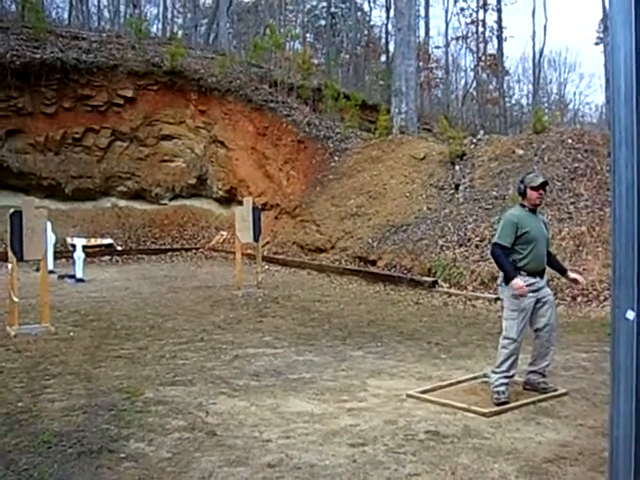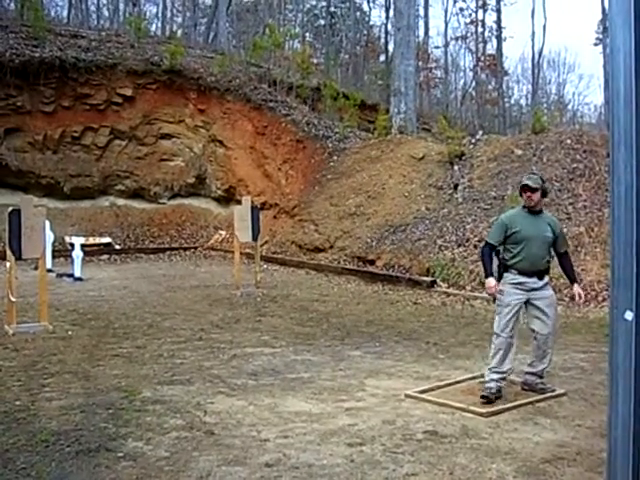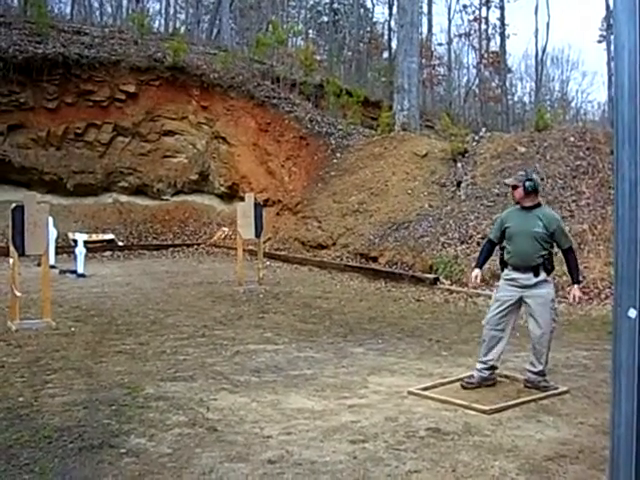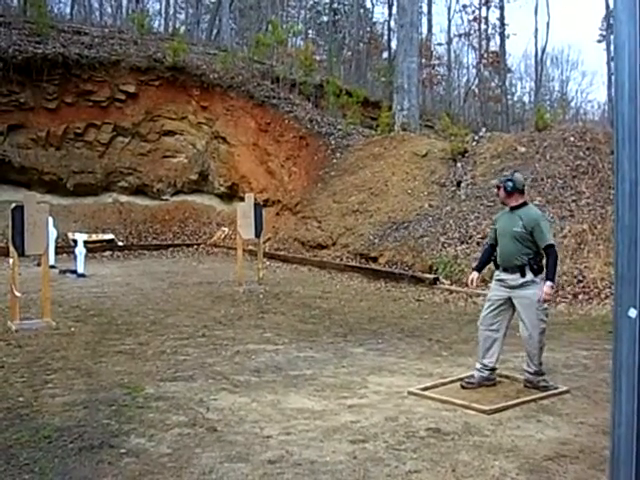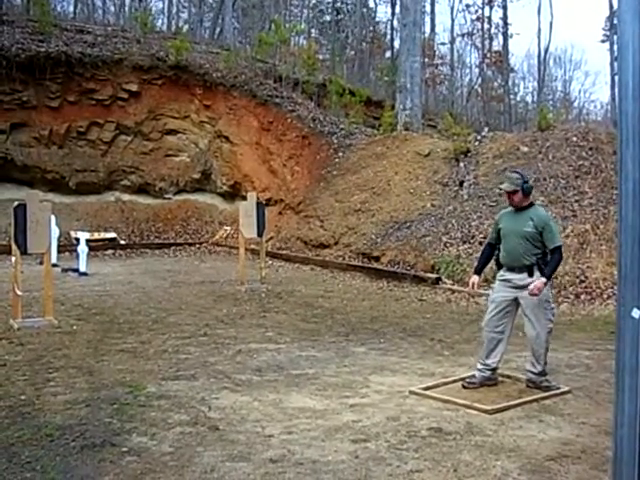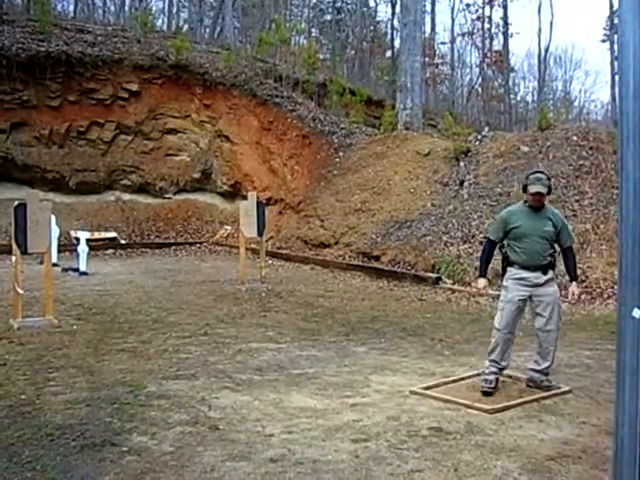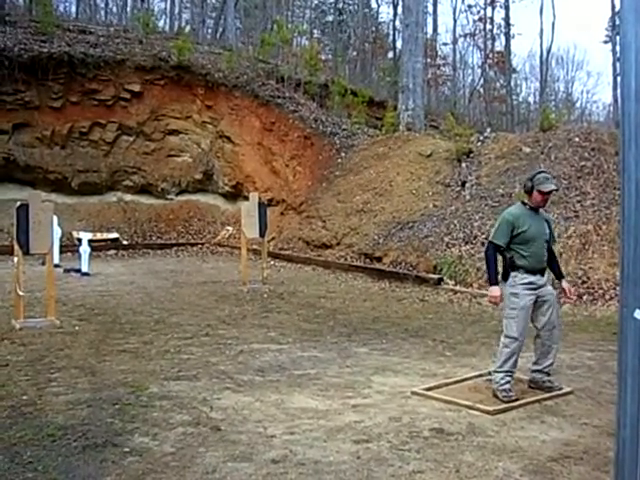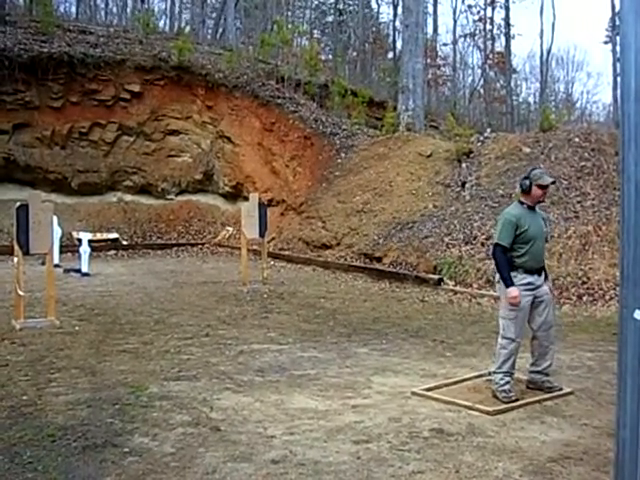
dt=0.3s
person 1, frame 1
left shoulder: (541, 220)
right shoulder: (512, 217)
right elbow: (497, 250)
left wrist: (566, 273)
right wrist: (512, 278)
left hip: (541, 283)
right hip: (519, 284)
left knee: (547, 330)
right knee: (512, 336)
left ankle: (535, 376)
right ankle: (499, 384)
person 1, frame 2
left shoulder: (551, 222)
right shoulder: (508, 219)
left elbow: (562, 254)
right elbow: (488, 248)
left wrist: (574, 282)
right wrist: (489, 276)
left hip: (541, 284)
right hip: (513, 282)
left knee: (546, 333)
right knee: (503, 333)
left ankle: (533, 378)
right ankle: (493, 382)
person 1, frame 3
left shoulder: (550, 218)
right shoulder: (507, 216)
left elbow: (568, 251)
right elbow: (491, 242)
left wrist: (576, 283)
right wrist: (478, 266)
left hip: (539, 281)
right hip: (510, 278)
left knee: (542, 331)
right knee: (494, 325)
left ankle: (535, 375)
right ankle: (485, 372)
person 1, frame 4
left shoulder: (534, 216)
right shoulder: (501, 217)
left elbow: (550, 251)
right elbow: (492, 246)
left wrist: (549, 282)
right wrist: (477, 270)
left hip: (527, 281)
right hip: (501, 279)
left knee: (533, 332)
right knee: (489, 325)
left ankle: (534, 375)
right ankle: (484, 372)
person 1, frame 5
left shoulder: (542, 218)
right shoulder: (503, 216)
left elbow: (556, 252)
right elbow: (491, 245)
left wrist: (543, 279)
right wrist: (477, 272)
left hip: (533, 279)
right hip: (505, 278)
left knee: (539, 332)
right knee: (493, 326)
left ankle: (536, 375)
right ankle: (486, 372)
person 1, frame 6
left shoulder: (555, 217)
right shoulder: (510, 214)
left elbow: (567, 250)
right elbow: (490, 243)
left wrist: (573, 281)
right wrist: (482, 274)
left hip: (545, 279)
right hip: (516, 277)
left knee: (548, 330)
right knee: (504, 327)
left ankle: (538, 374)
right ankle: (492, 372)
person 1, frame 7
left shoulder: (545, 218)
right shoulder: (511, 216)
right elbow: (492, 249)
left wrist: (561, 279)
right wrist: (493, 283)
left hip: (543, 281)
right hip: (518, 281)
left knee: (549, 330)
right knee: (514, 334)
left ankle: (539, 375)
right ankle: (501, 382)
person 1, frame 8
left shoulder: (540, 216)
right shoulder: (511, 215)
right elbow: (498, 252)
left wrist: (546, 279)
right wrist: (509, 286)
left hip: (538, 281)
right hip: (517, 281)
left knee: (545, 331)
right knee: (511, 335)
left ankle: (538, 376)
right ankle: (501, 383)
